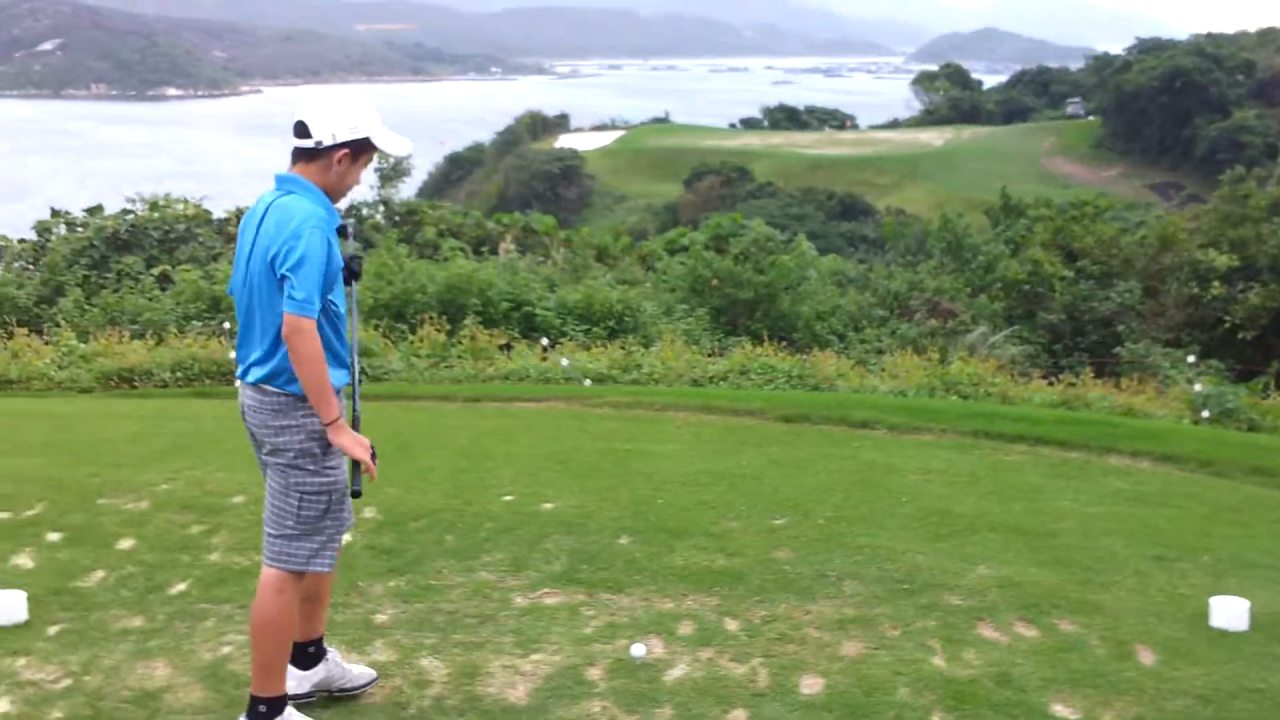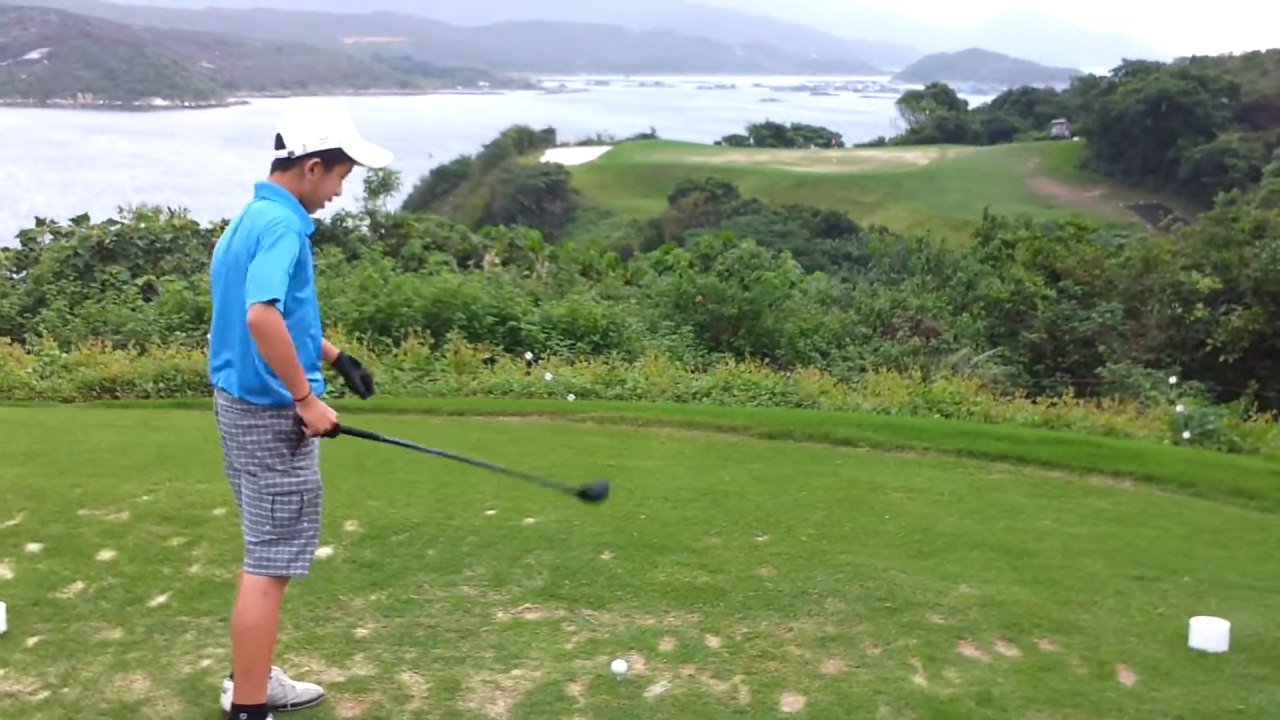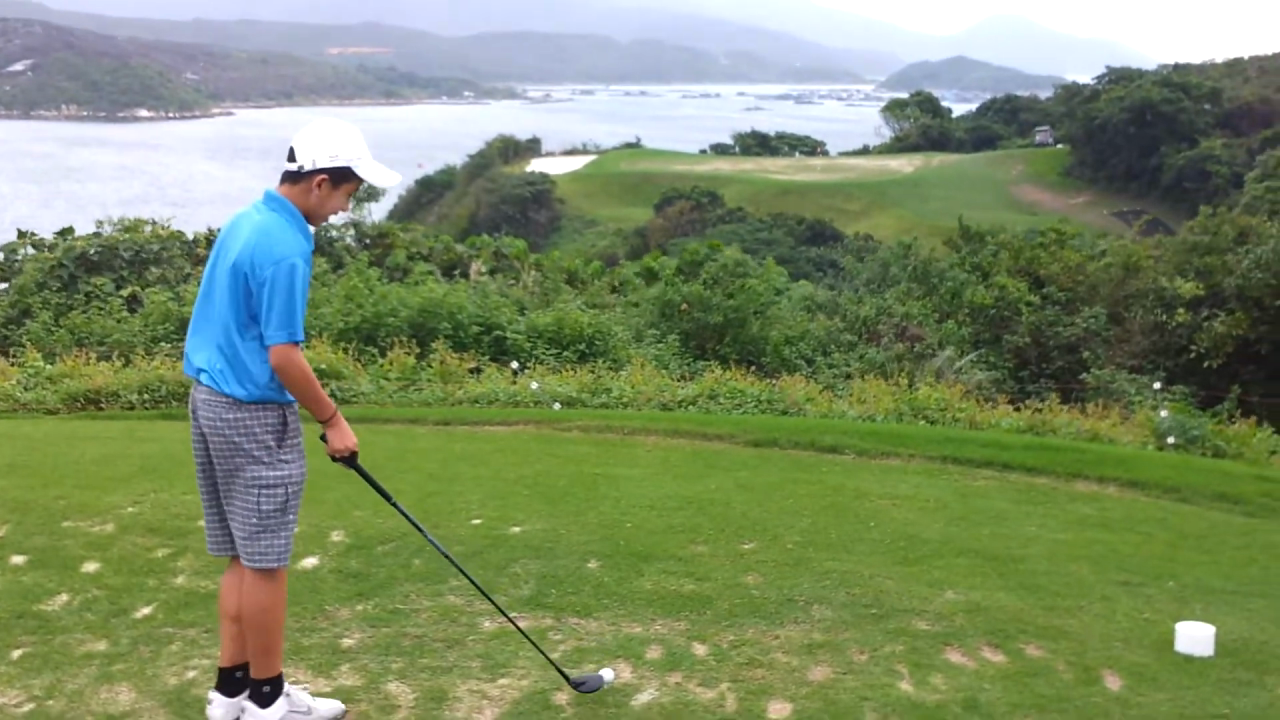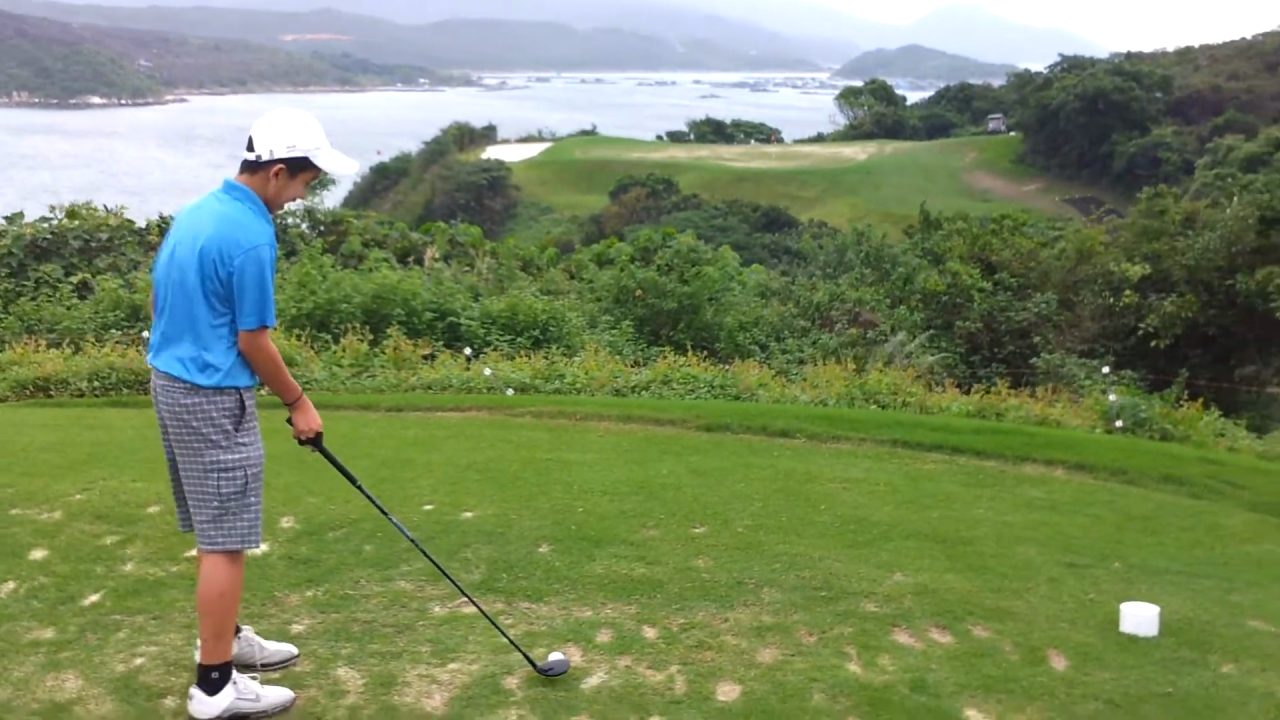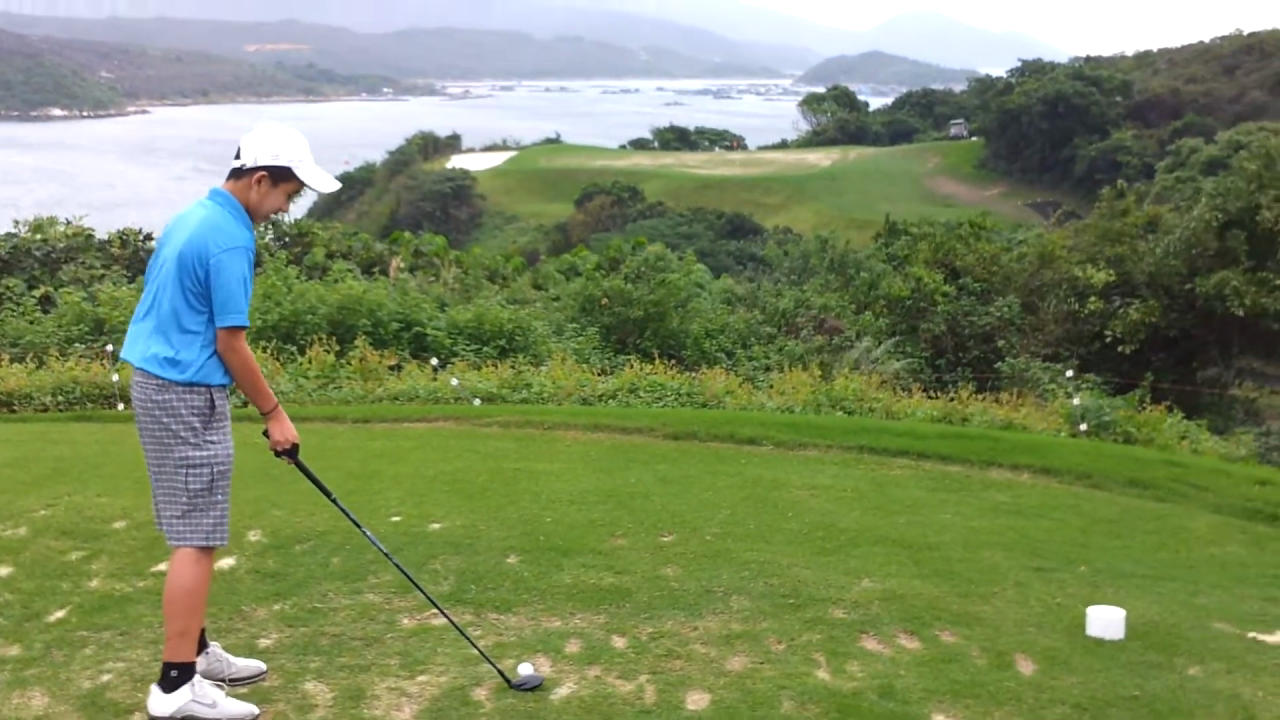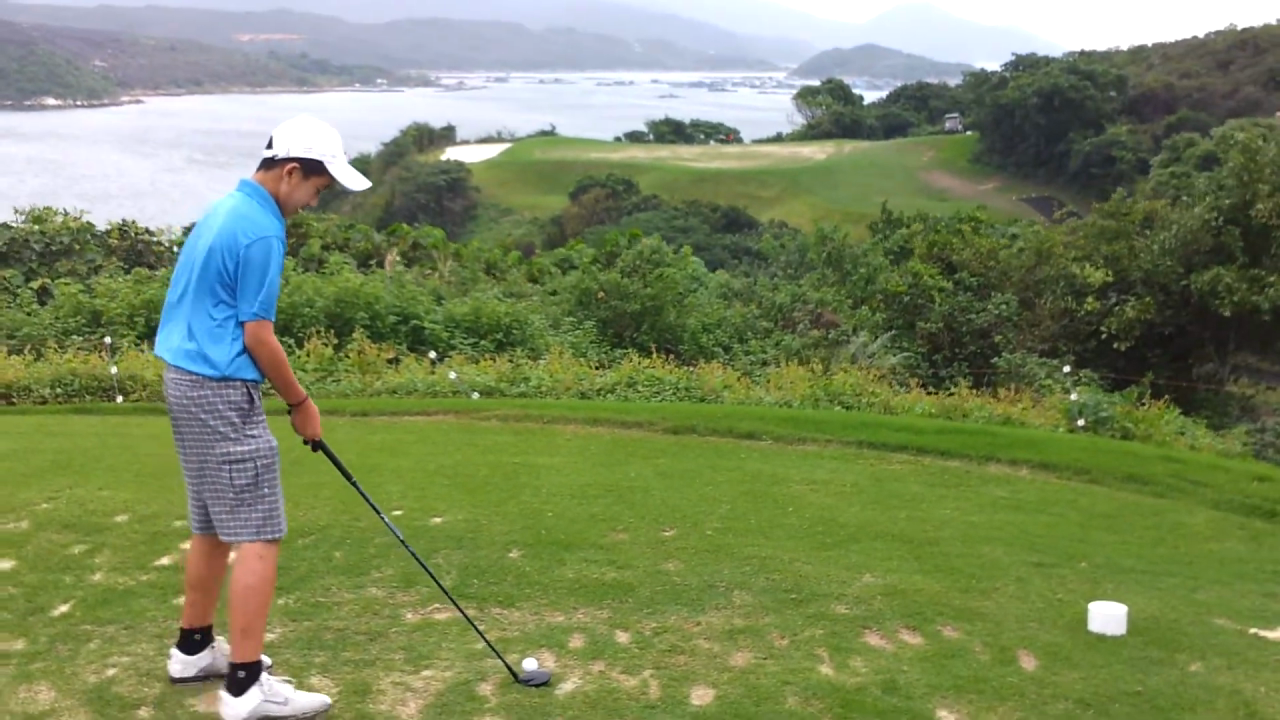
dt=0.5s
person 1, frame 1
left shoulder: (262, 210)
right shoulder: (311, 223)
right elbow: (298, 330)
right wrist: (336, 425)
left hip: (268, 394)
right hip: (298, 406)
left knee: (320, 537)
right knee: (291, 558)
left ankle: (309, 661)
person 1, frame 2
left shoulder: (249, 218)
right shoulder: (280, 225)
right elbow: (262, 316)
left wrist: (333, 354)
right wrist: (307, 399)
left hip: (241, 405)
right hip: (271, 415)
left knee: (264, 554)
right knee: (269, 566)
person 1, frame 3
left shoulder: (245, 220)
right shoulder: (284, 248)
right elbow: (283, 356)
right wrist: (334, 421)
left hip: (212, 399)
right hip: (255, 413)
left knee: (243, 556)
right knee: (265, 560)
person 1, frame 4
left shoulder: (197, 210)
right shoulder: (251, 235)
left elbow: (171, 299)
right elbow: (253, 341)
right wrist: (298, 403)
left hip: (173, 381)
right hip: (212, 397)
left knee: (216, 529)
right knee: (226, 540)
left ankle: (224, 637)
person 1, frame 5
left shoulder: (192, 216)
right shoulder: (231, 239)
right elbow: (230, 344)
right wrist: (274, 413)
left hip: (157, 384)
right hip: (188, 396)
left knee: (191, 531)
right knee: (195, 539)
left ankle: (193, 649)
person 1, frame 6
left shoulder: (223, 210)
right shoulder: (261, 231)
right elbow: (259, 336)
right wrist: (301, 405)
left hip: (186, 381)
right hip: (220, 393)
left knee: (214, 529)
right knee: (257, 536)
left ankle: (195, 646)
